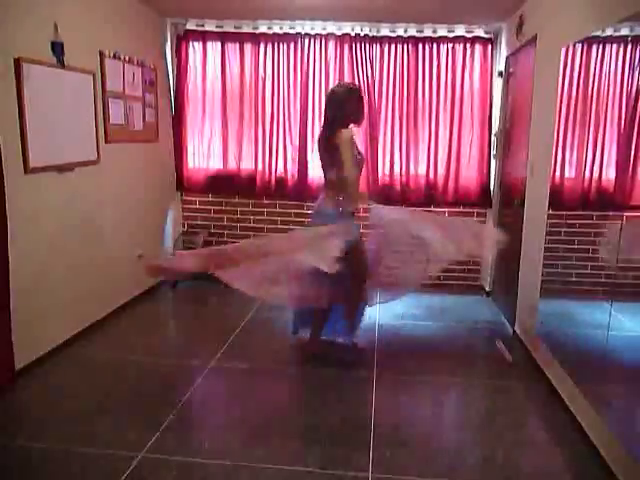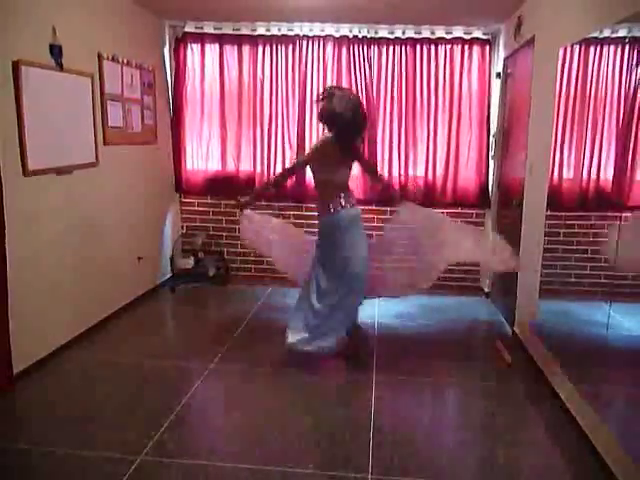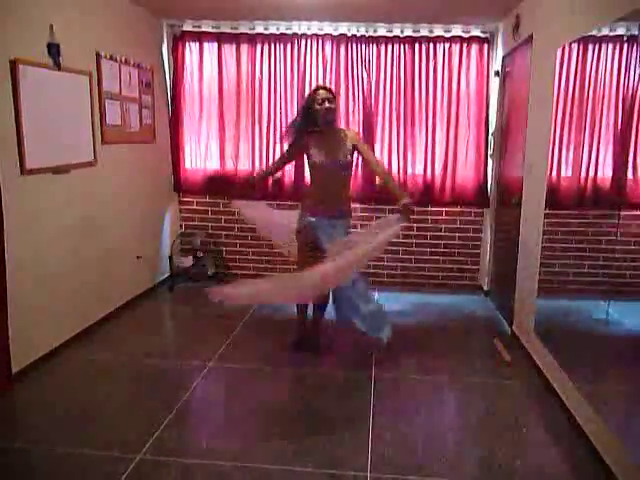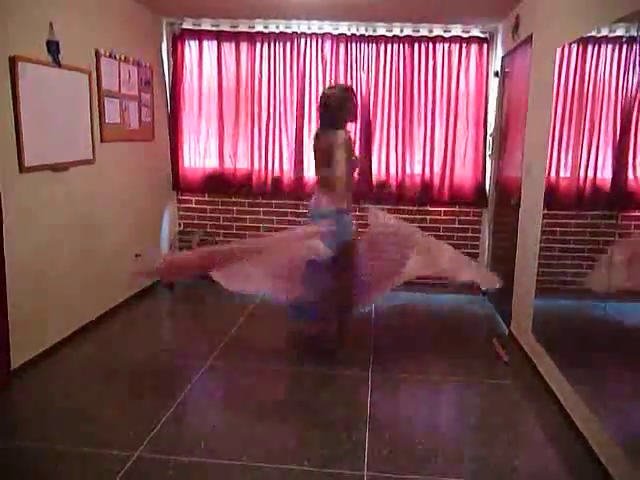
dt=0.4s
person 1, frame 1
left shoulder: (325, 136)
right shoulder: (344, 135)
right elbow: (349, 171)
right wrist: (354, 199)
left hip: (324, 207)
right hip: (338, 210)
left knee: (329, 277)
right knee: (356, 278)
left ankle: (312, 336)
person 1, frame 2
left shoulder: (327, 142)
right shoulder: (349, 141)
left elbow: (290, 172)
right elbow: (373, 171)
left wrist: (252, 197)
right wrist: (394, 192)
left hip: (336, 215)
right hip: (347, 209)
left knee: (330, 278)
right knee: (329, 275)
right ankle: (349, 327)
person 1, frame 3
left shoulder: (352, 137)
right shoulder: (306, 140)
left elbow: (375, 165)
right elbow: (279, 164)
left wrist: (401, 195)
right wrist: (253, 182)
left hip: (340, 217)
right hip: (313, 214)
left ankle: (315, 331)
right ankle: (302, 329)
person 1, frame 4
left shoulder: (324, 133)
right shoulder: (342, 135)
right elbow: (340, 171)
left wrist: (345, 196)
right wrist: (342, 202)
left hip: (322, 204)
right hip: (335, 209)
left knee: (324, 274)
right knee: (348, 277)
left ankle: (323, 325)
right ankle: (340, 336)
